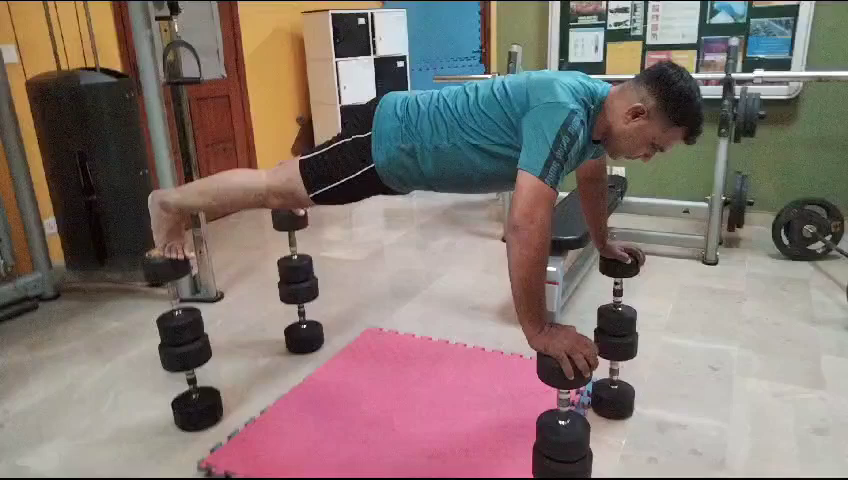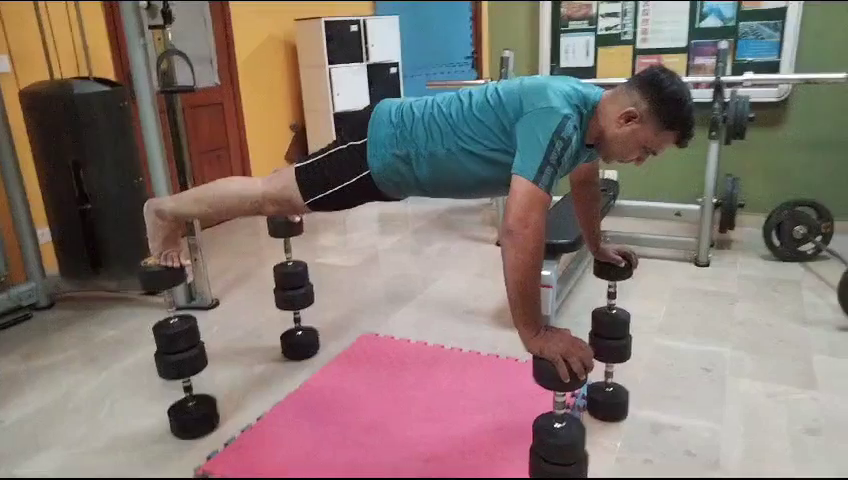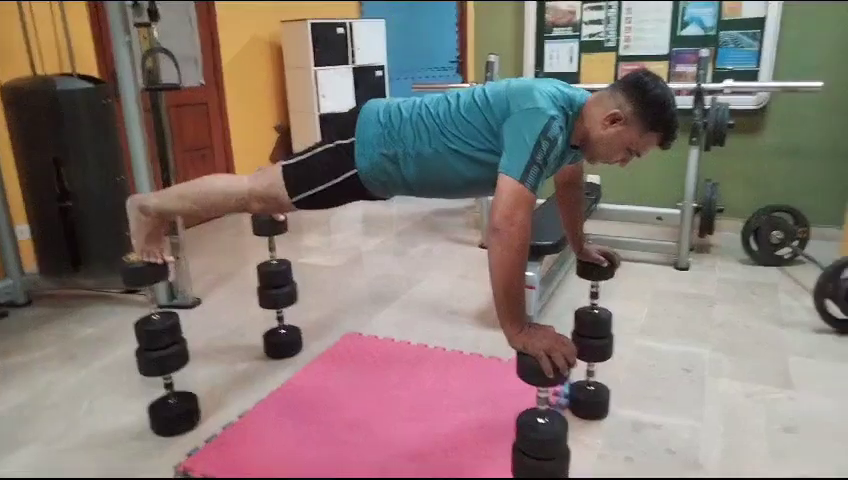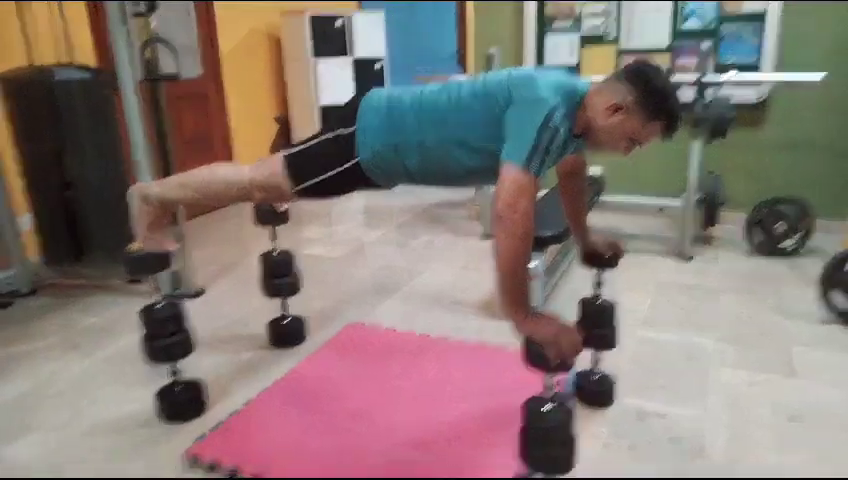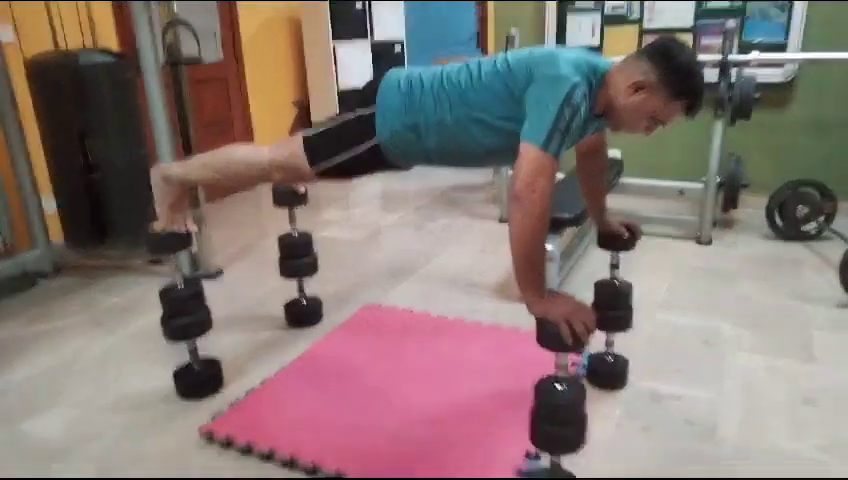
dt=0.1s
person 1, frame 1
left shoulder: (600, 105)
right shoulder: (564, 113)
left elbow: (591, 175)
right elbow: (527, 222)
left wrist: (603, 243)
right wrist: (537, 329)
left hip: (409, 138)
right hip: (391, 141)
right knee: (276, 188)
right ankle: (170, 201)
person 1, frame 2
left shoulder: (593, 109)
right shoulder: (558, 118)
left elbow: (584, 179)
right elbow: (522, 226)
left wrist: (597, 246)
right wrist: (533, 332)
left hip: (398, 146)
right hip: (387, 149)
right knee: (273, 196)
right ankle: (166, 209)
person 1, frame 3
left shoulder: (576, 113)
right shoulder: (544, 119)
left elbow: (568, 181)
right elbow: (508, 224)
left wrist: (580, 246)
right wrist: (516, 328)
left hip: (389, 144)
right hip: (372, 148)
right knee: (259, 192)
right ankle: (150, 205)
person 1, frame 4
left shoulder: (579, 102)
right shoulder: (547, 108)
left elbow: (571, 171)
right elbow: (511, 212)
left wrist: (583, 236)
right wrist: (522, 315)
left hip: (390, 134)
right hip: (375, 137)
right knee: (263, 182)
right ankle: (153, 194)
person 1, frame 5
left shoulder: (599, 82)
right shoulder: (567, 87)
left elbow: (589, 150)
right elbow: (529, 192)
left wrist: (600, 218)
right wrist: (536, 296)
left hip: (409, 117)
right hip: (395, 119)
right knee: (280, 162)
right ankle: (174, 175)
